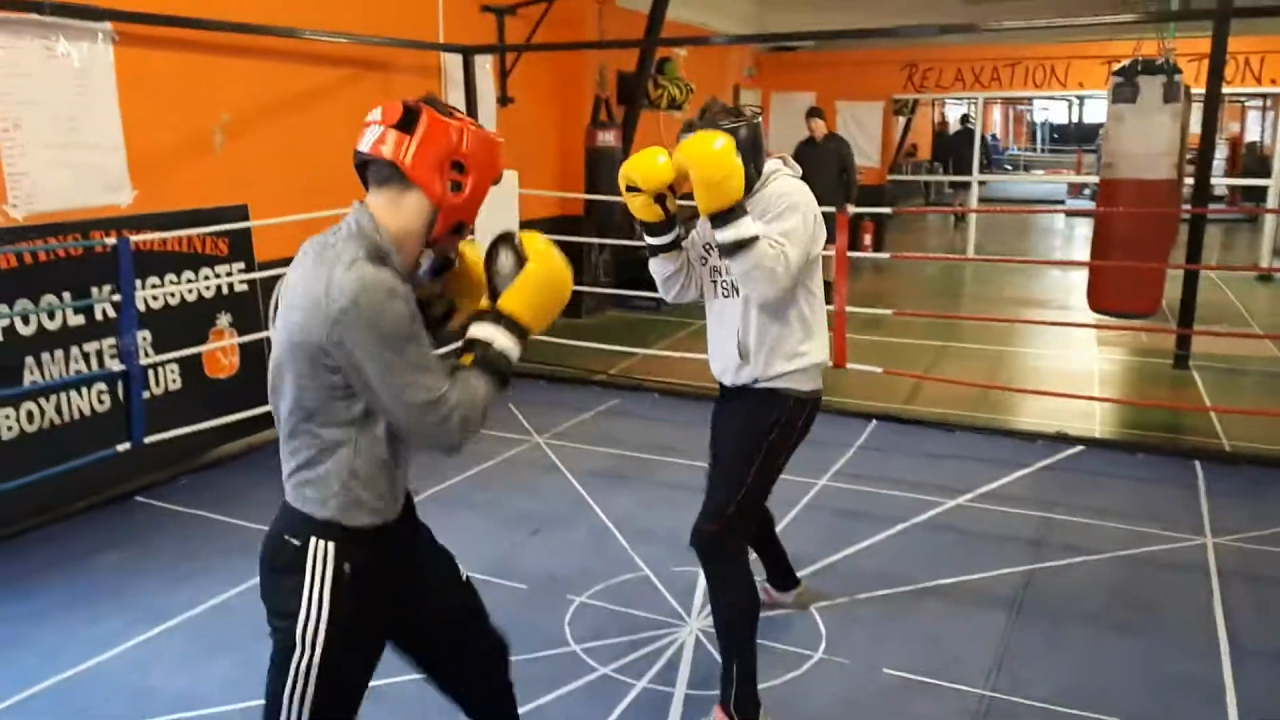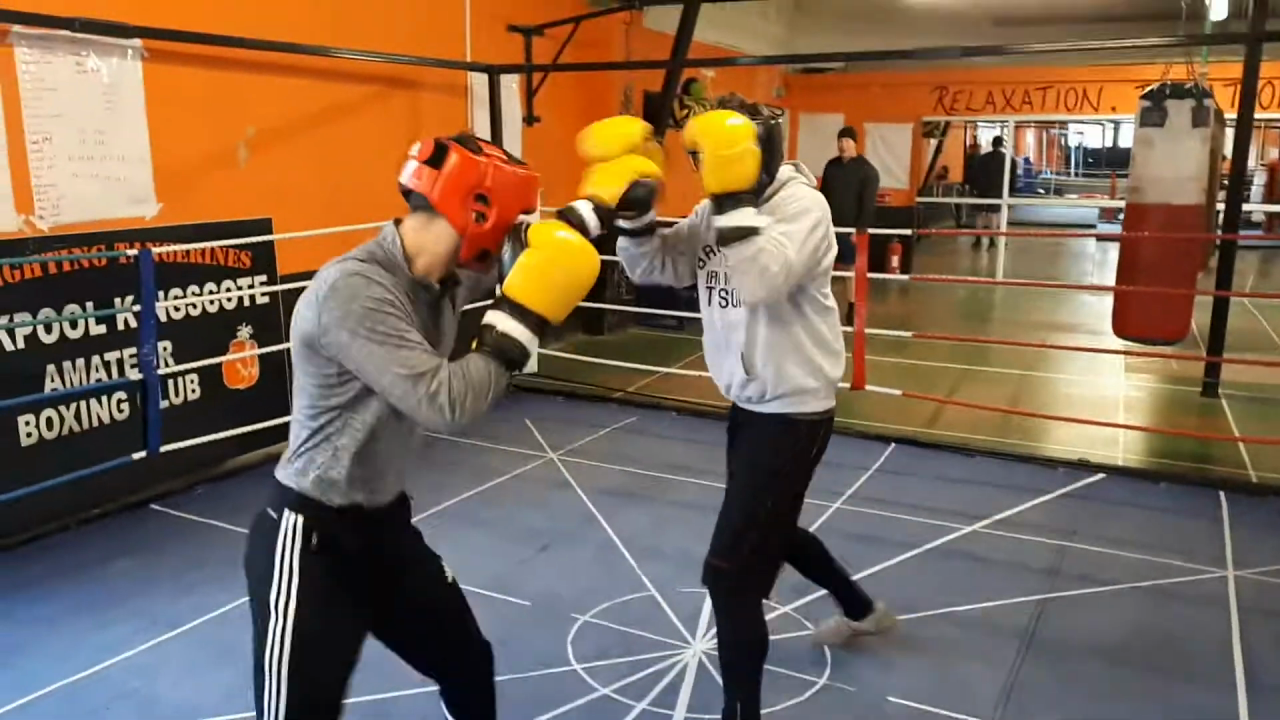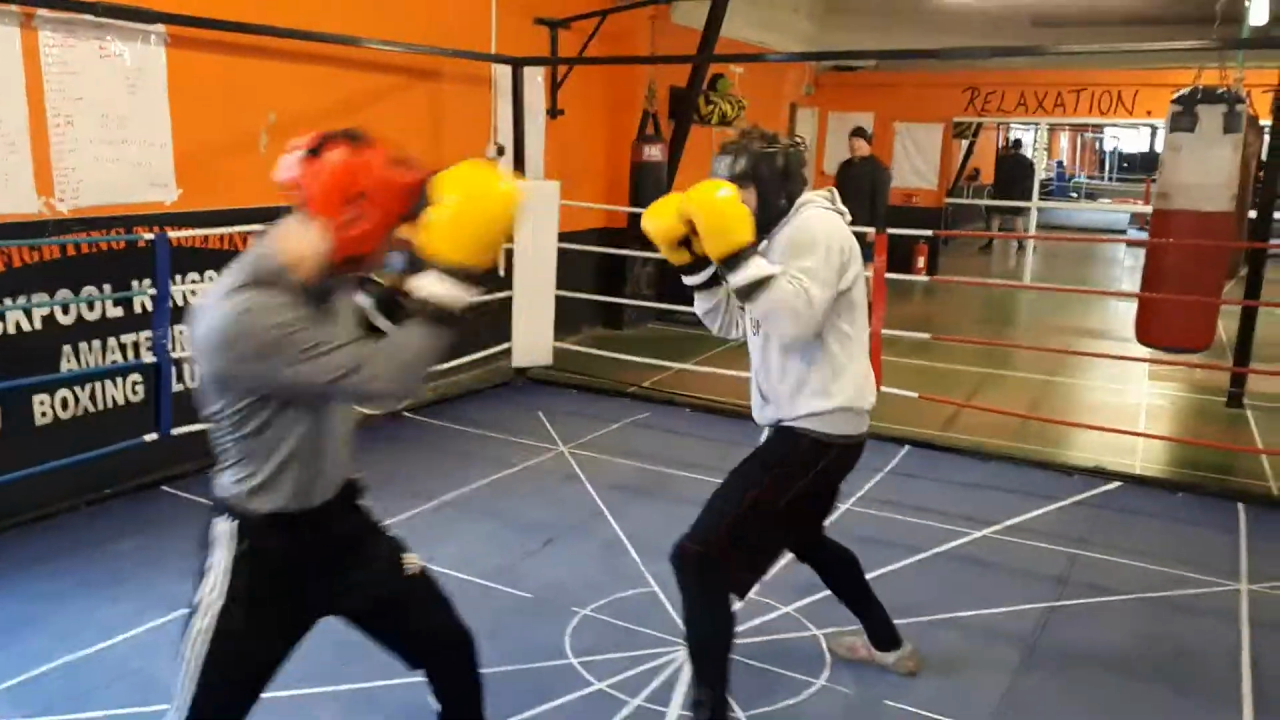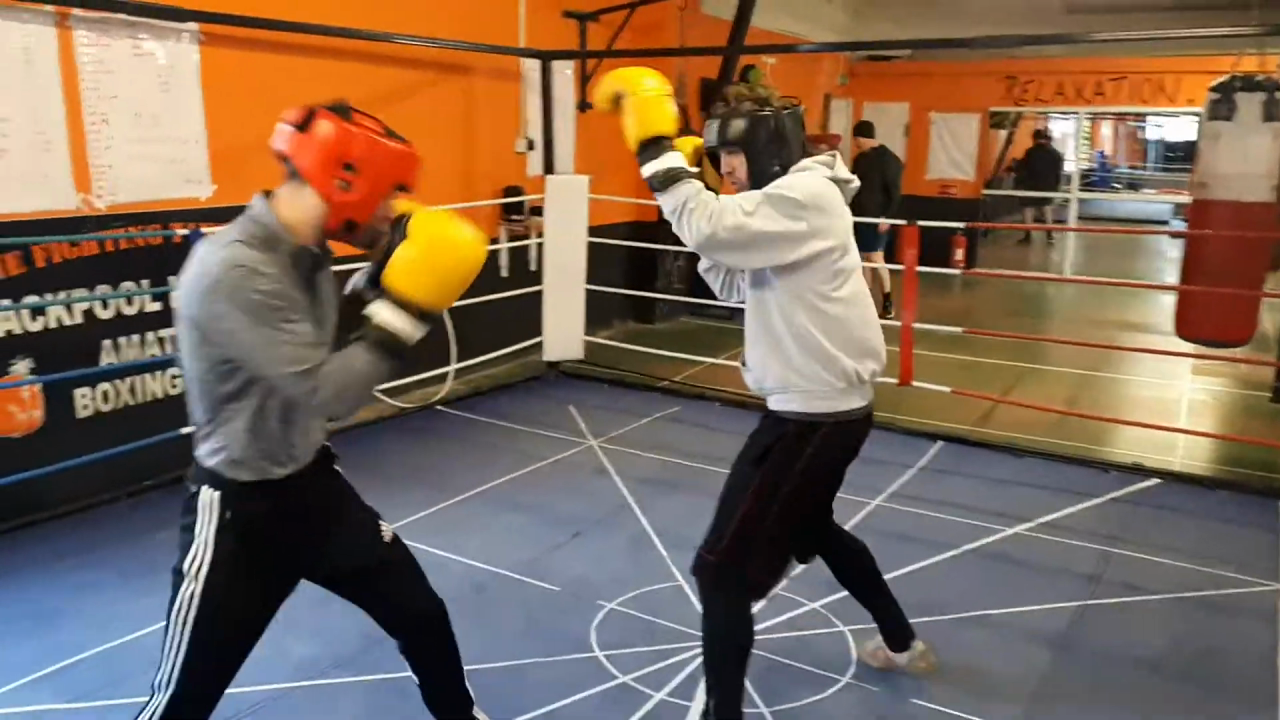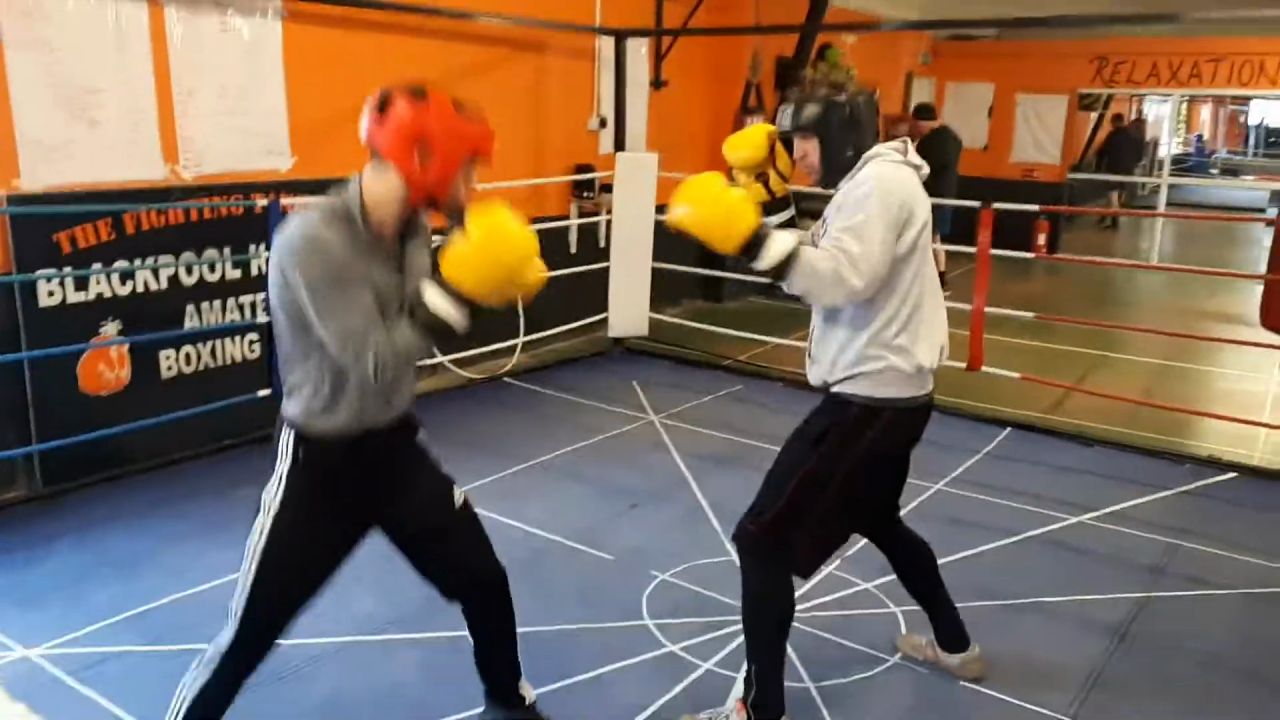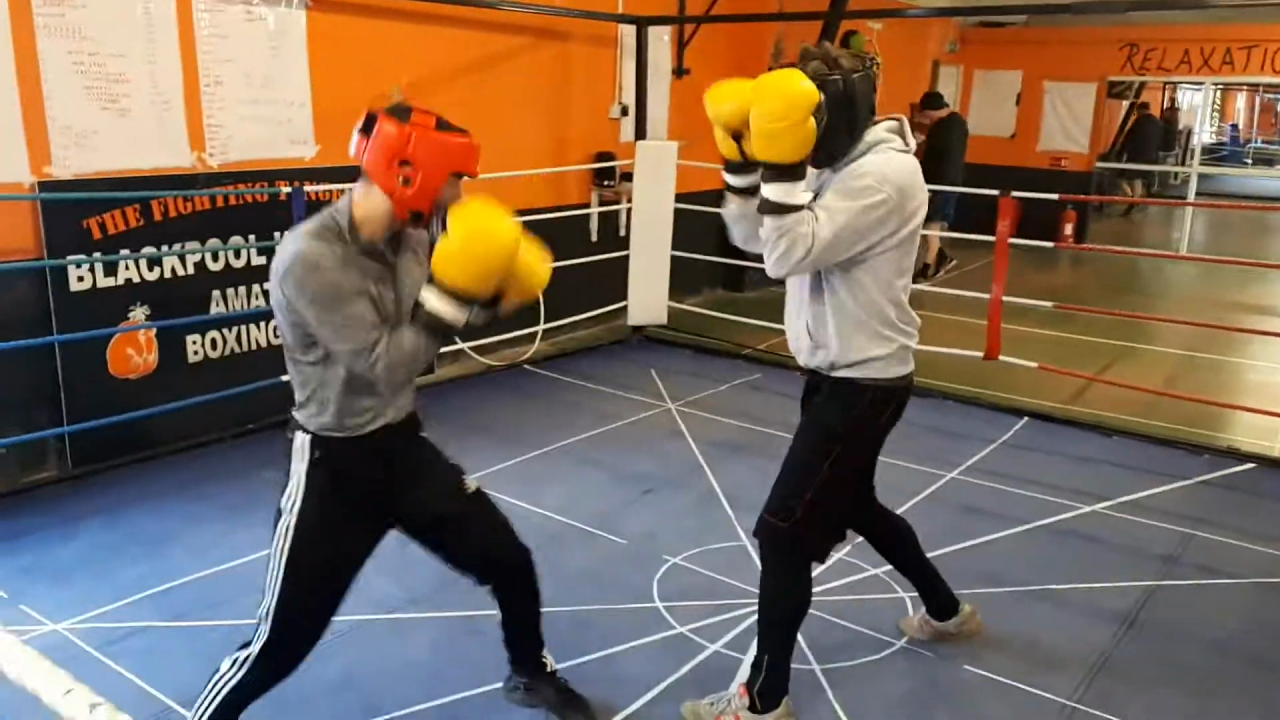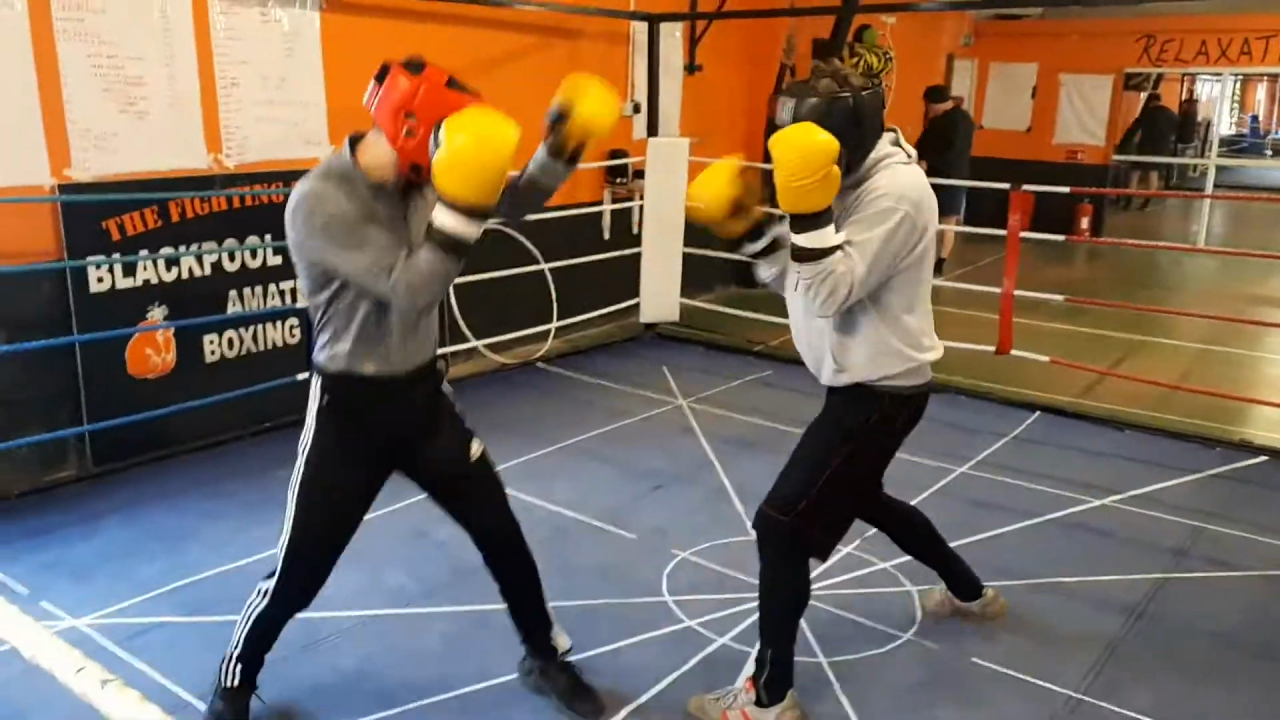
dt=0.3s
person 1, frame 1
left shoulder: (788, 197)
right shoulder: (721, 211)
left elbow: (766, 283)
right elbow: (682, 287)
left wrist: (724, 208)
right wrist: (656, 218)
left hip: (782, 390)
right hip: (742, 383)
left knee: (716, 536)
right knee: (739, 497)
right ankle: (785, 585)
person 1, frame 2
left shoulder: (801, 205)
right shoulder: (719, 211)
left elbow: (761, 282)
right elbow: (653, 267)
left wrist: (731, 195)
right wrist: (629, 205)
left hip: (792, 412)
right hip: (754, 405)
left knee: (730, 572)
right knee: (770, 528)
right ankle: (860, 610)
person 1, frame 3
left shoulder: (817, 229)
right shoulder: (781, 236)
left elbow: (792, 324)
right elbow: (727, 321)
left wrist: (736, 247)
right wrist: (693, 258)
left hip: (816, 432)
right hip: (818, 425)
left knee: (699, 561)
right knee: (802, 536)
right ankle: (888, 643)
person 1, frame 4
left shoulder: (804, 195)
right shoulder: (791, 198)
left elbow: (709, 228)
right elbow: (734, 283)
left wrist: (652, 140)
right wrist: (689, 181)
left hip: (810, 413)
right hip: (836, 405)
left knee: (720, 570)
right knee: (812, 526)
right ankle: (902, 642)
person 1, frame 5
left shoulder: (882, 186)
right shoulder: (866, 186)
left elbow: (838, 285)
right elbow: (820, 275)
left wrist: (746, 235)
right wrist: (751, 207)
left hip: (870, 397)
right hip: (895, 394)
left knee: (763, 542)
right knee: (877, 520)
right ankle: (955, 644)
person 1, frame 6
left shoulder: (885, 175)
right shoulder: (837, 165)
left elbow: (790, 251)
right elbow: (752, 237)
left wrist: (781, 160)
right wrist: (743, 155)
left hip: (865, 380)
right hip: (842, 371)
left knee: (783, 531)
right knee: (851, 502)
right ankle: (946, 611)
person 1, frame 7
left shoulder: (896, 191)
right shoulder: (842, 180)
left elbow: (831, 290)
right elbow: (789, 276)
left wrist: (807, 206)
right wrist: (741, 221)
left hip: (880, 389)
right hip: (864, 377)
left knee: (781, 525)
right knee: (859, 496)
right ankle: (968, 589)
person 2, frame 1
left shoulder: (338, 251)
right shoulder: (359, 288)
right elbow: (445, 424)
left wrist: (447, 304)
right wrist: (502, 325)
left hip: (390, 531)
right hip: (329, 552)
left knee: (481, 663)
person 2, frame 2
left shoulder: (438, 280)
right shoulder: (351, 288)
right elbow: (446, 404)
right wrist: (526, 313)
left hip: (382, 525)
right hip: (312, 537)
left knee: (470, 663)
person 2, frame 3
left shoulder: (324, 279)
right shoulder: (238, 315)
right elbow: (379, 377)
right wrist: (452, 270)
left hip: (338, 520)
right hip: (259, 546)
left knee: (448, 645)
person 2, frame 4
left shoulder: (303, 249)
right shoulder: (231, 271)
left elbow: (325, 344)
right elbow: (328, 392)
left wrist: (393, 262)
right wrist: (408, 301)
left hip: (312, 484)
right hip: (239, 510)
left knee: (423, 617)
person 2, frame 5
left shoulder: (410, 226)
right shoulder: (313, 239)
right elbow: (376, 362)
left wrist: (494, 282)
right wrist: (460, 287)
left hip: (395, 447)
right hip: (320, 464)
left knee: (485, 582)
right knee: (247, 637)
person 2, frame 6
left shoulder: (410, 236)
right shoulder: (309, 258)
left elbow: (416, 330)
right elbow: (387, 366)
left wrist: (496, 291)
right wrist: (457, 285)
left hip: (403, 445)
right hip: (333, 464)
left knee: (509, 560)
right knee: (282, 640)
person 2, frame 7
left shoulder: (419, 176)
right shoulder: (317, 201)
left elbow: (515, 199)
right elbow: (408, 291)
left wrist: (563, 141)
right wrist: (459, 202)
left hip: (422, 396)
right hip: (350, 408)
left knee: (501, 537)
right knee: (297, 575)
left ankle: (545, 658)
person 3, frame 1
left shoulder: (839, 145)
right shoulder: (802, 148)
left elbow: (850, 174)
left wrist: (850, 201)
left hip: (833, 206)
left knee: (830, 247)
left ankle: (829, 290)
person 3, frame 2
left shoulder: (866, 169)
right shoulder: (831, 166)
left elbow: (868, 202)
right elbow: (823, 196)
left wrist: (861, 228)
left hip: (852, 229)
left knee: (850, 269)
right knee: (832, 269)
left ankle: (851, 311)
person 3, frame 3
left shoulder: (878, 169)
right shoulder: (845, 167)
left elbow: (881, 200)
left wrist: (876, 228)
left hip: (866, 226)
left knee: (868, 267)
person 3, frame 4
left shoulder: (888, 159)
right shoulder: (860, 159)
left elbow: (894, 190)
left wrist: (887, 216)
right wrist: (848, 210)
left hip: (878, 217)
right hip: (860, 215)
left knee: (875, 256)
right knee: (863, 257)
left ankle: (887, 300)
person 3, frame 5
left shoulder: (947, 140)
right shoulder: (928, 139)
left elbow: (948, 172)
left wrist: (935, 197)
left hip: (938, 198)
right hip: (928, 196)
right knee: (934, 239)
right ankle: (942, 282)
person 3, frame 6
left shoulder: (953, 127)
right shoulder: (941, 125)
left elbow: (950, 161)
left wrist: (935, 186)
right wrist: (920, 177)
left hip: (944, 185)
right hip: (933, 183)
left knee: (933, 225)
right knee: (927, 224)
left ankle: (925, 271)
right ankle: (943, 257)
person 3, frame 7
left shoulder: (961, 120)
right shoulder: (936, 119)
left elbow: (957, 151)
right elbow: (923, 141)
left wrist: (928, 163)
right wrist: (917, 160)
left hip: (951, 178)
right hip: (933, 175)
left knee: (947, 221)
left ankle: (939, 266)
